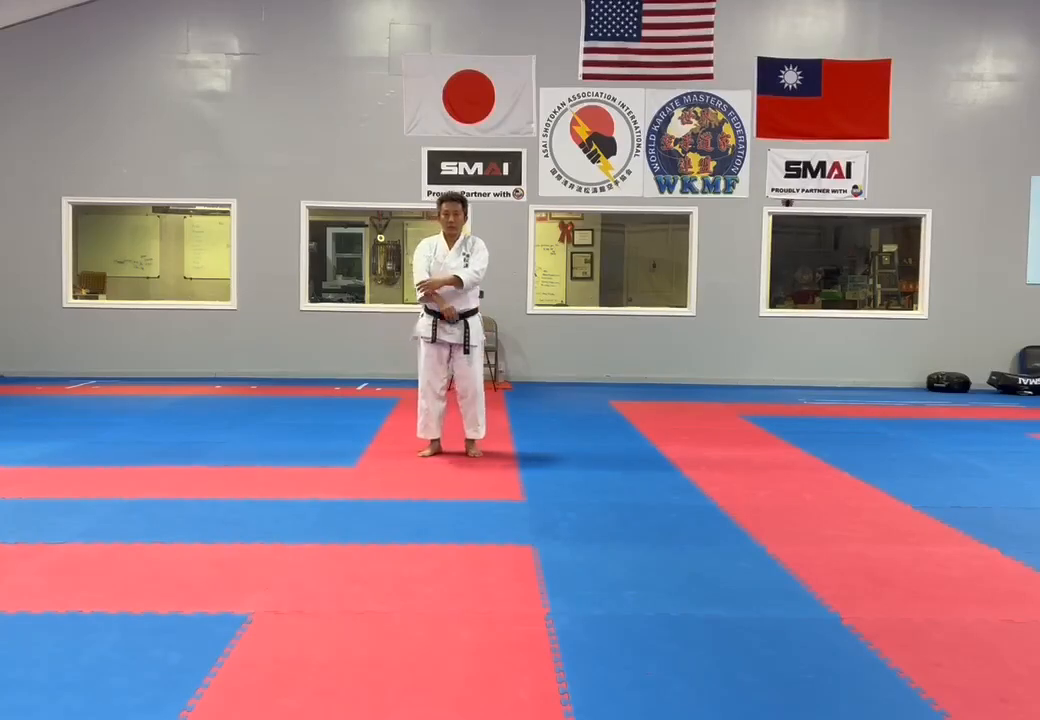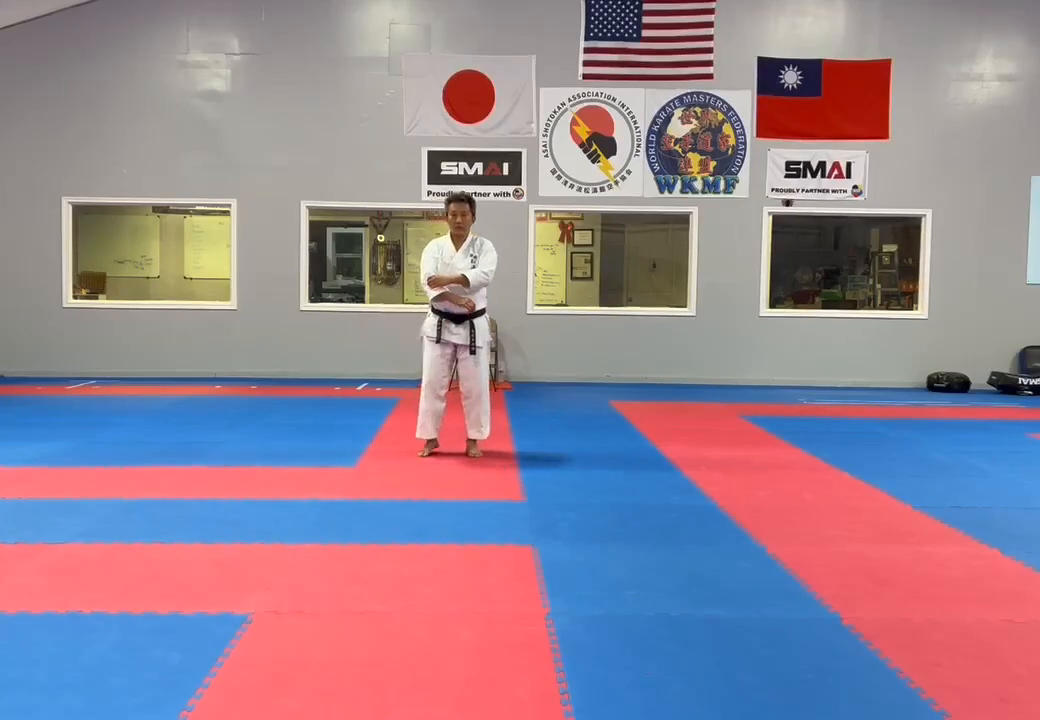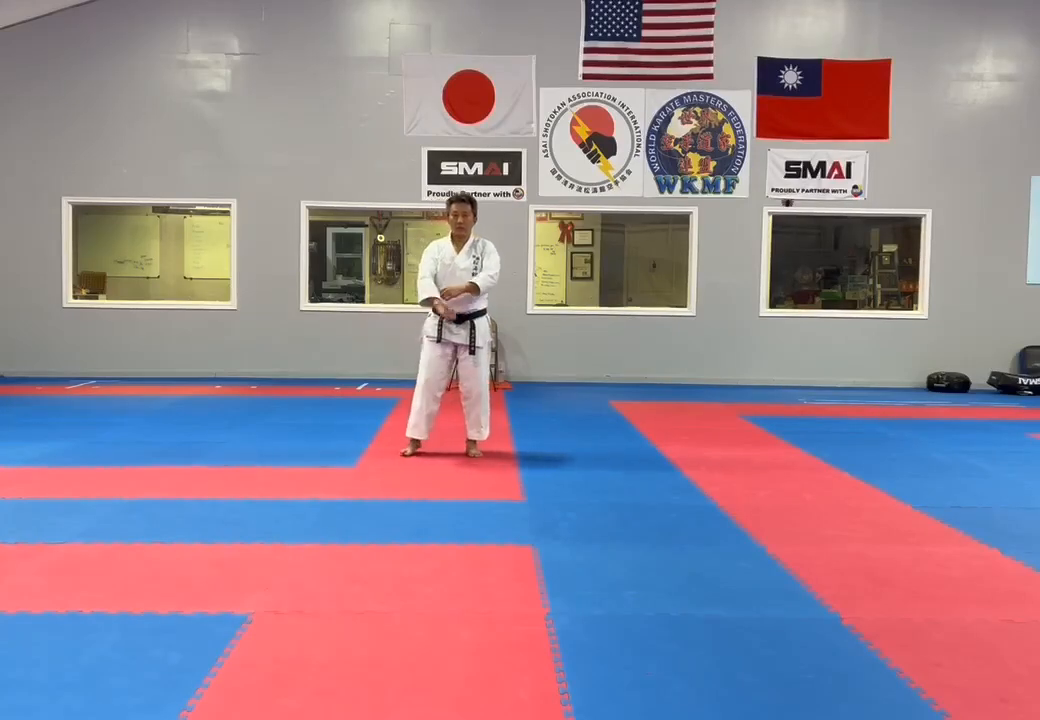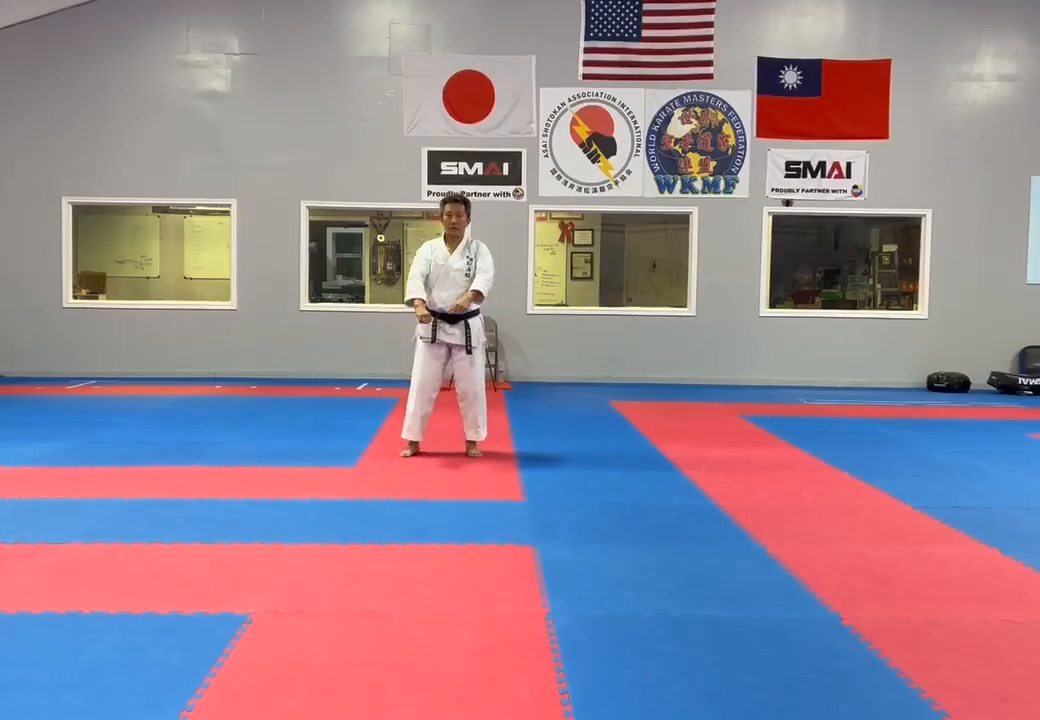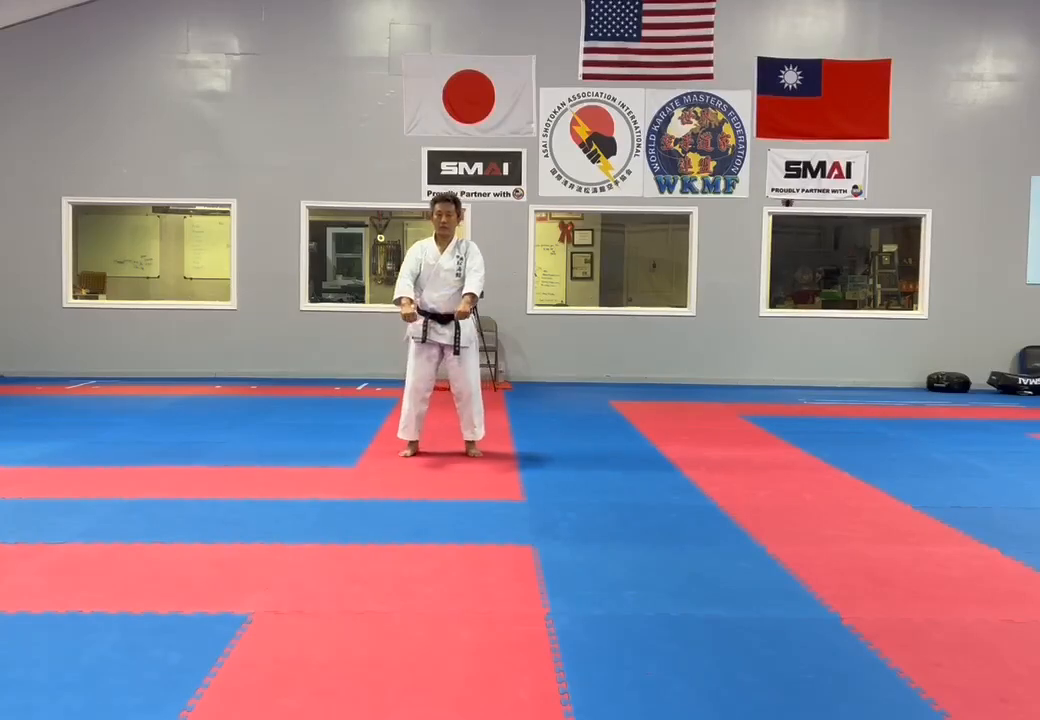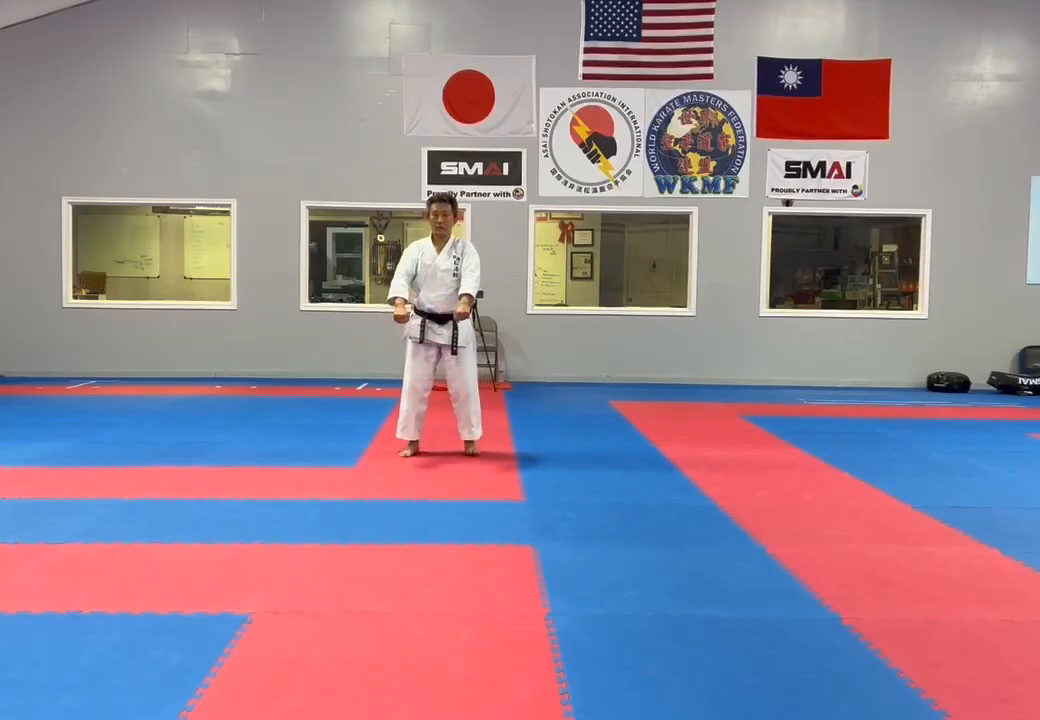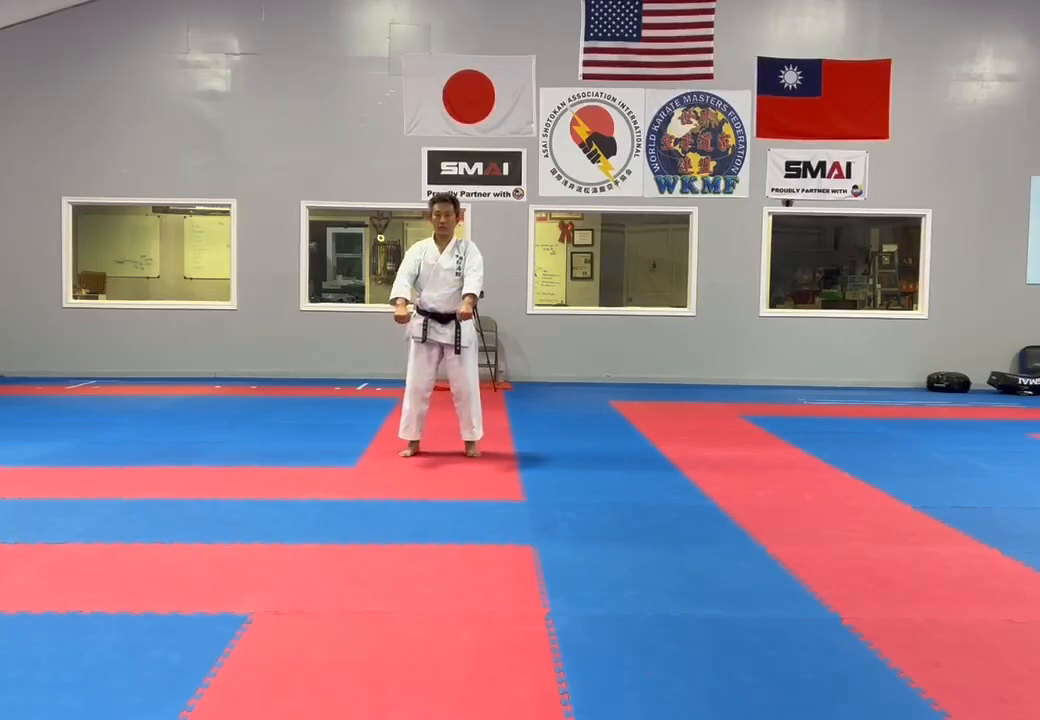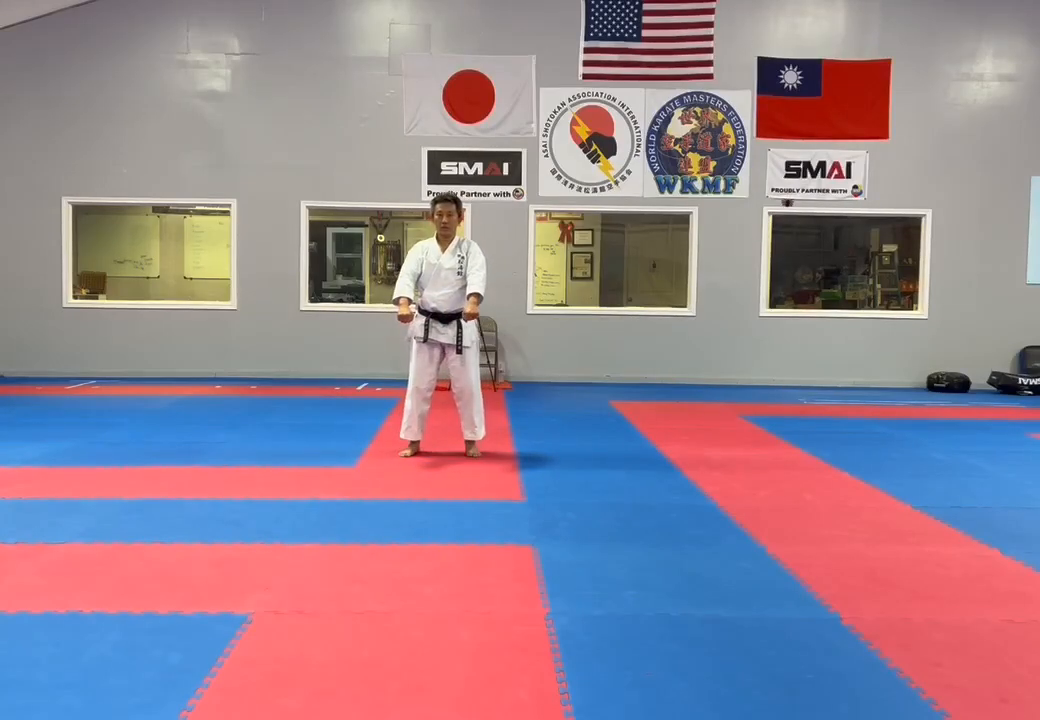
dt=0.2s
person 1, frame 1
left shoulder: (476, 246)
right shoulder: (427, 246)
left elbow: (474, 273)
right elbow: (421, 278)
left wrist: (441, 281)
right wrist: (441, 303)
left hip: (467, 325)
right hip: (434, 324)
left knee: (471, 385)
right knee: (431, 384)
left ankle: (472, 439)
right ankle: (433, 440)
person 1, frame 2
left shoulder: (484, 246)
right shoulder: (434, 247)
left elbow: (484, 275)
right elbow: (430, 281)
left wrist: (449, 278)
right wrist: (458, 300)
left hip: (473, 326)
right hip: (440, 325)
left knee: (475, 385)
right knee: (433, 383)
left ankle: (473, 440)
right ankle: (430, 439)
person 1, frame 3
left shoulder: (486, 248)
right shoulder: (435, 248)
left elbow: (490, 277)
right elbow: (425, 281)
left wrist: (461, 289)
right wrist: (438, 305)
left hip: (474, 326)
right hip: (439, 326)
left knee: (475, 386)
right knee: (429, 382)
left ankle: (473, 440)
right ankle: (415, 438)
person 1, frame 4
left shoulder: (478, 249)
right shoulder: (428, 249)
left elbow: (485, 278)
right elbow: (415, 279)
left wrist: (468, 298)
right wrist: (419, 306)
left hip: (467, 326)
right hip: (433, 326)
left knee: (471, 386)
right knee: (423, 384)
left ankle: (472, 441)
right ankle: (413, 440)
person 1, frame 5
left shoulder: (469, 249)
right shoulder: (419, 249)
left elbow: (475, 279)
right elbow: (406, 279)
left wrist: (467, 303)
right wrist: (406, 304)
left hip: (459, 326)
right hip: (424, 325)
left knee: (466, 385)
right knee: (417, 385)
left ankle: (471, 440)
right ankle: (412, 440)
person 1, frame 6
left shoulder: (466, 249)
right shoulder: (415, 249)
left elbow: (471, 279)
right elbow: (401, 278)
left wrist: (465, 304)
right wrist: (400, 305)
left hip: (456, 326)
right hip: (422, 325)
left knee: (464, 386)
right knee: (415, 385)
left ankle: (470, 439)
right ankle: (412, 441)
person 1, frame 7
left shoulder: (468, 249)
right shoulder: (418, 250)
left elbow: (474, 278)
right elbow: (404, 278)
left wrist: (468, 304)
right wrist: (401, 305)
left hip: (458, 326)
right hip: (425, 325)
left knee: (465, 386)
right knee: (417, 385)
left ankle: (471, 440)
right ankle: (413, 441)
person 1, frame 8
left shoulder: (470, 249)
right shoulder: (420, 249)
left elbow: (477, 277)
right elbow: (406, 278)
left wrist: (473, 303)
right wrist: (404, 305)
left hip: (460, 326)
right hip: (426, 325)
left knee: (467, 385)
right knee: (419, 385)
left ankle: (471, 440)
right ankle: (413, 441)
